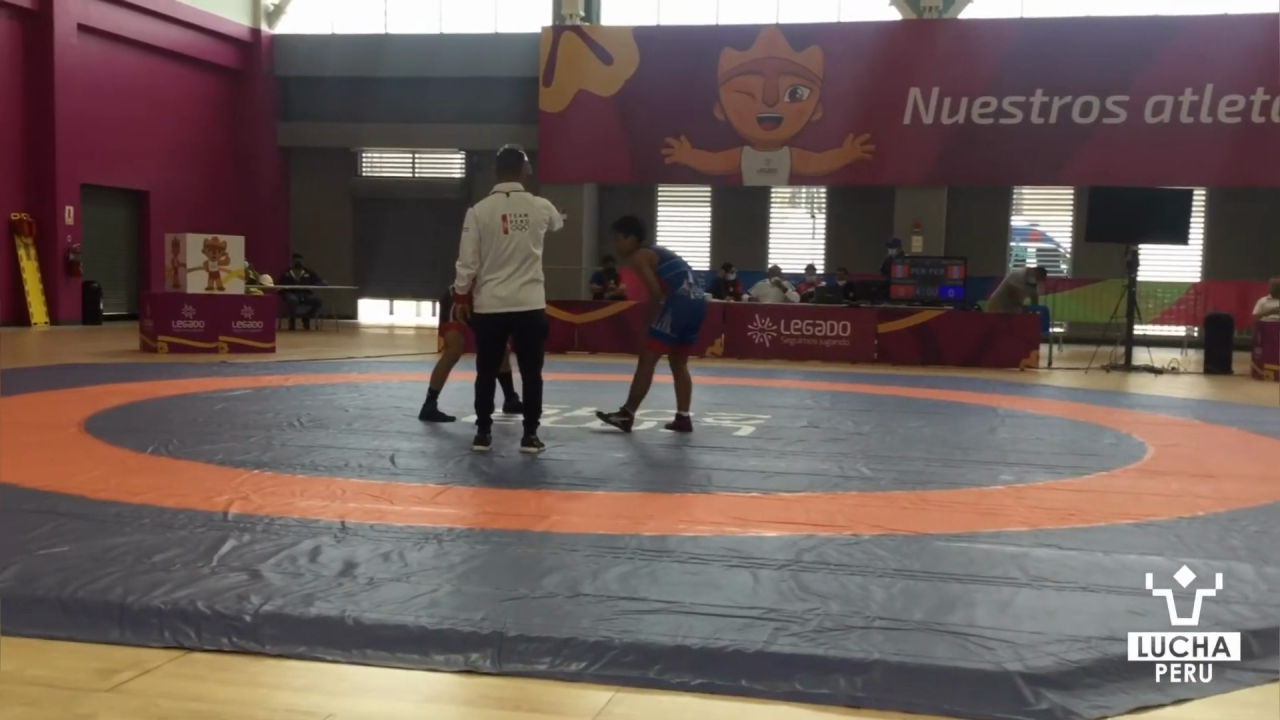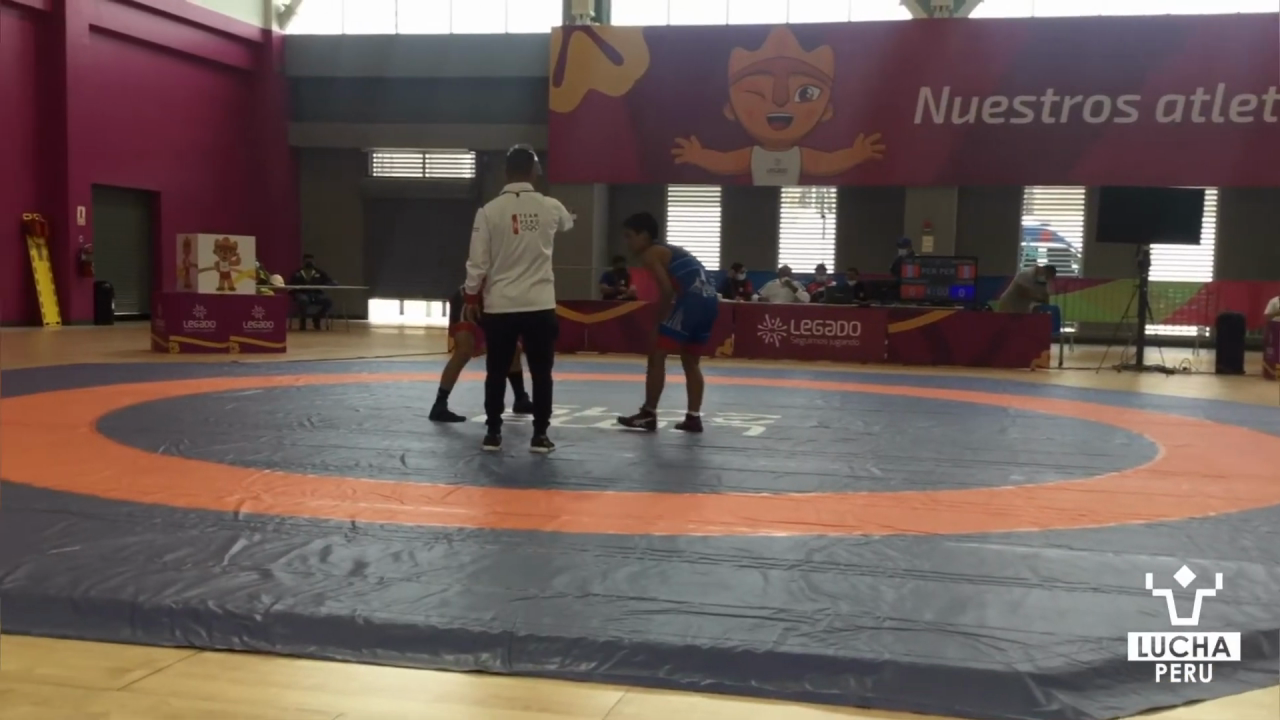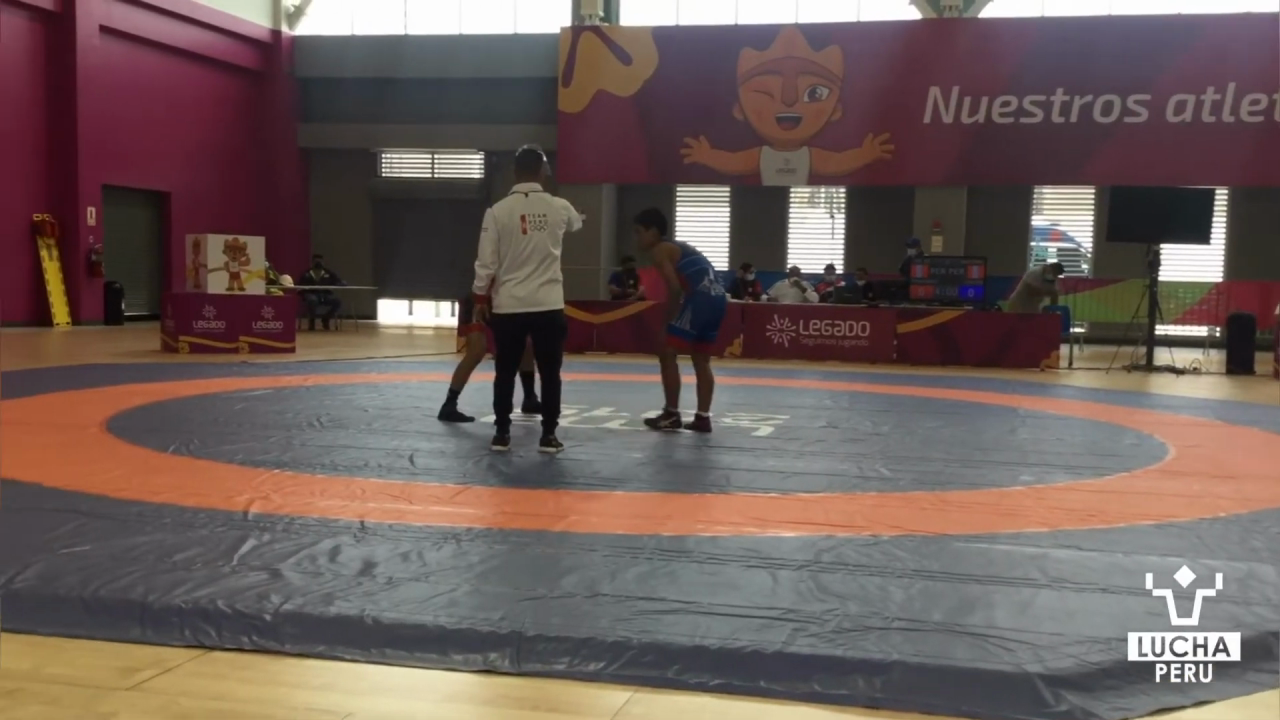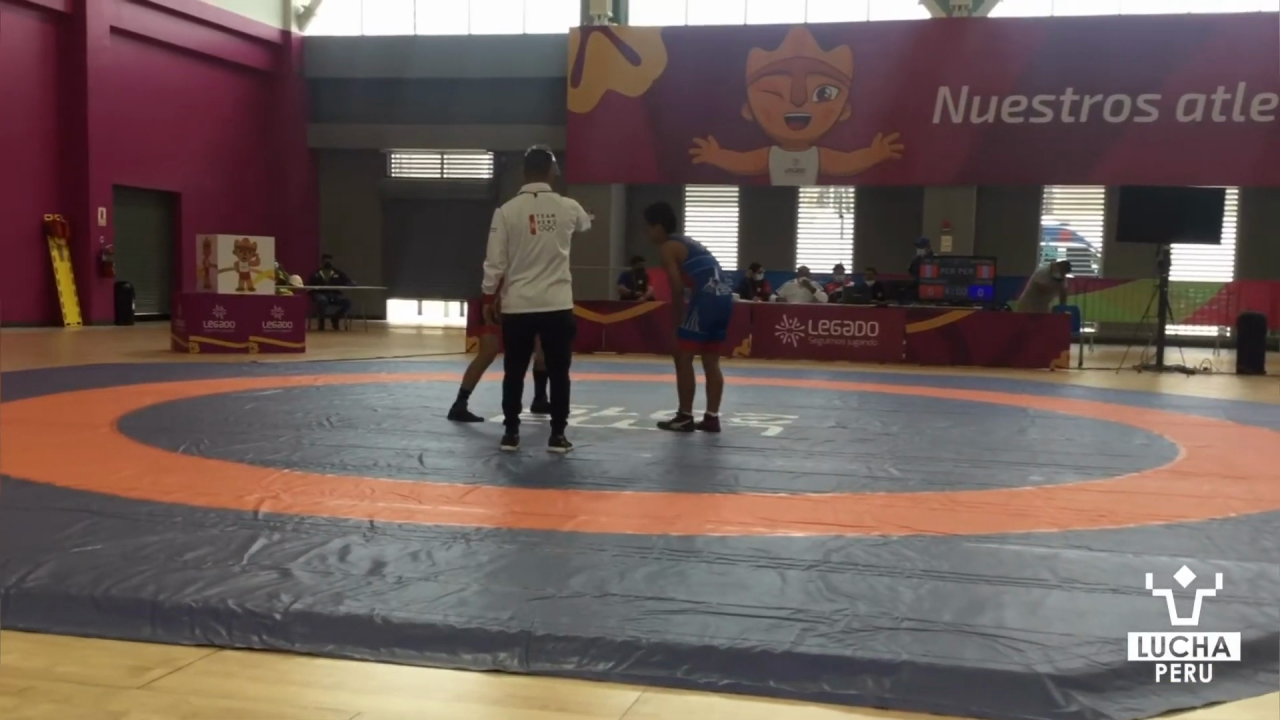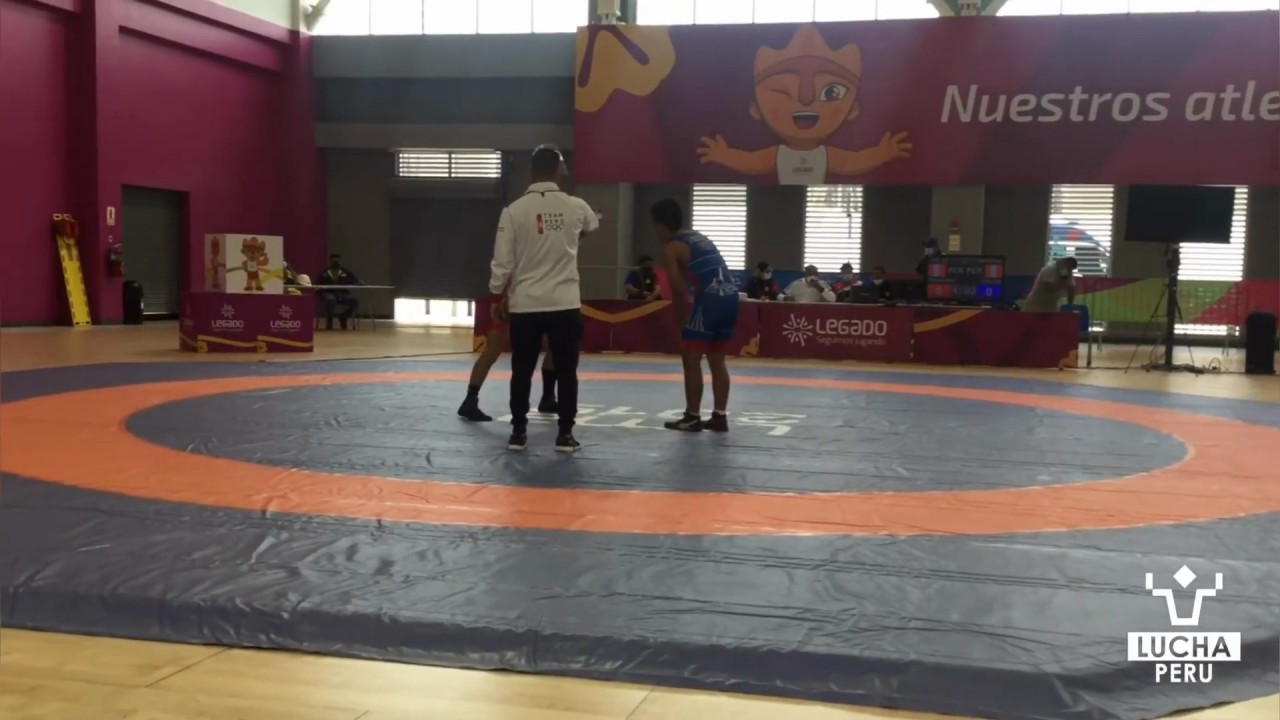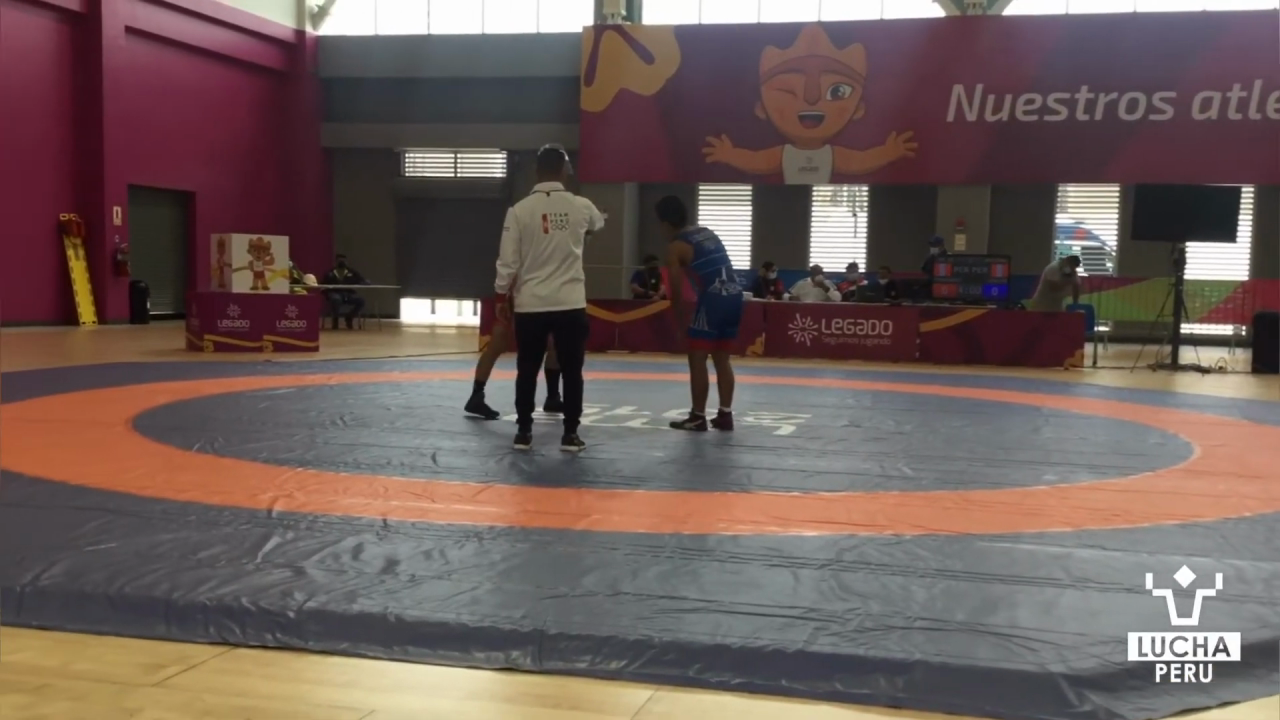
dt=0.1s
person 1, frame 1
left shoulder: (479, 210)
right shoulder: (541, 207)
left elbow: (467, 261)
right elbow: (557, 223)
left wrist: (461, 298)
left hip: (490, 305)
right hip: (530, 305)
left knee: (487, 372)
right knee: (531, 372)
left ankle: (483, 434)
right ankle: (530, 435)
person 1, frame 2
left shoulder: (490, 210)
right shoulder: (551, 207)
left elbow: (478, 261)
right elbow: (567, 223)
left wrist: (471, 298)
left hip: (500, 306)
right hip: (540, 305)
left knee: (497, 372)
right knee: (541, 372)
left ankle: (493, 434)
right ankle: (540, 435)
person 1, frame 3
left shoulder: (498, 211)
right shoulder: (560, 208)
left elbow: (486, 262)
right elbow: (576, 224)
left wrist: (480, 298)
left hip: (508, 306)
right hip: (548, 305)
left knee: (505, 372)
right knee: (549, 373)
left ankle: (502, 434)
right ankle: (548, 436)
person 1, frame 4
left shoulder: (507, 211)
right shoulder: (568, 208)
left elbow: (495, 261)
right elbow: (584, 224)
left wrist: (489, 298)
left hip: (517, 306)
right hip: (557, 305)
left knee: (514, 372)
right knee: (558, 372)
left ankle: (511, 433)
right ankle: (557, 435)
person 1, frame 5
left shoulder: (514, 210)
right shoulder: (576, 207)
left elbow: (502, 261)
right elbow: (591, 225)
left wrist: (496, 298)
left hip: (525, 305)
right hip: (565, 304)
left knee: (522, 372)
right knee: (566, 372)
left ankle: (518, 433)
right ankle: (565, 435)
person 1, frame 6
left shoulder: (520, 210)
right shoulder: (581, 207)
left elbow: (508, 260)
right elbow: (598, 224)
left wrist: (502, 297)
left hip: (530, 305)
right hip: (570, 304)
left knee: (527, 371)
right knee: (571, 372)
left ankle: (524, 432)
right ankle: (570, 434)
person 2, frame 1
left shoulder: (638, 256)
right shoulder: (657, 251)
left elbow: (655, 291)
left wrist: (653, 319)
left hip: (680, 304)
right hip: (697, 303)
left knee: (647, 359)
right knee: (679, 363)
left ankle: (627, 413)
right ankle: (683, 418)
person 2, frame 2
left shoulder: (651, 253)
right shoulder: (670, 250)
left elbow: (667, 289)
left wrist: (662, 316)
left hip: (692, 301)
right hip: (709, 301)
left knee: (656, 356)
right knee: (691, 362)
left ankle: (648, 414)
right ankle: (693, 417)
person 2, frame 3
left shoulder: (660, 249)
right shoulder: (679, 246)
left elbow: (673, 287)
left wrist: (672, 314)
left hip: (700, 300)
right hip: (717, 299)
left knee: (667, 354)
right knee: (702, 362)
left ankle: (672, 414)
right ankle: (703, 418)
person 2, frame 4
left shoulder: (667, 247)
right shoulder: (688, 243)
left elbow: (677, 287)
left wrist: (677, 316)
right wrist: (683, 310)
left hip: (706, 300)
right hip: (724, 299)
left knee: (683, 359)
right knee: (711, 361)
left ankle: (685, 417)
right ankle: (712, 417)
person 2, frame 5
left shoulder: (673, 247)
right shoulder: (699, 238)
left elbow: (678, 288)
left wrist: (681, 314)
left hip: (709, 300)
right hip: (730, 297)
left knee: (691, 360)
right knee: (718, 361)
left ankle: (693, 417)
right ankle: (719, 416)
person 2, frame 6
left shoulder: (676, 246)
right shoulder: (707, 233)
left elbow: (676, 288)
left wrist: (678, 319)
left hip: (713, 299)
right hip: (734, 297)
left knee: (697, 360)
right knee: (722, 359)
left ankle: (698, 417)
right ankle: (725, 414)
person 3, frame 1
left shoulder: (792, 157)
right shoulder: (740, 156)
left elbow: (819, 164)
right elbow: (712, 163)
left wrist: (846, 155)
right wrist: (689, 157)
person 3, frame 2
left shoulder: (803, 156)
right shoulder: (750, 156)
left elbow: (829, 163)
right elbow: (722, 163)
left wrist: (856, 155)
right wrist: (699, 156)
person 3, frame 3
left shoulder: (811, 157)
right shoulder: (759, 156)
left elbow: (839, 163)
right elbow: (731, 163)
left wrist: (865, 155)
right wrist: (707, 157)
person 3, frame 4
left shoulder: (820, 156)
right shoulder: (768, 155)
left elbow: (848, 163)
right elbow: (740, 163)
left wrist: (875, 155)
right wrist: (716, 156)
person 3, frame 5
left shoulder: (829, 155)
right shoulder: (776, 155)
left elbow: (856, 162)
right elbow: (748, 162)
left wrist: (883, 154)
right wrist: (724, 156)
person 3, frame 6
left shoulder: (834, 155)
right shoulder: (781, 154)
left elbow: (861, 161)
right elbow: (754, 161)
left wrist: (888, 153)
right wrist: (730, 155)
